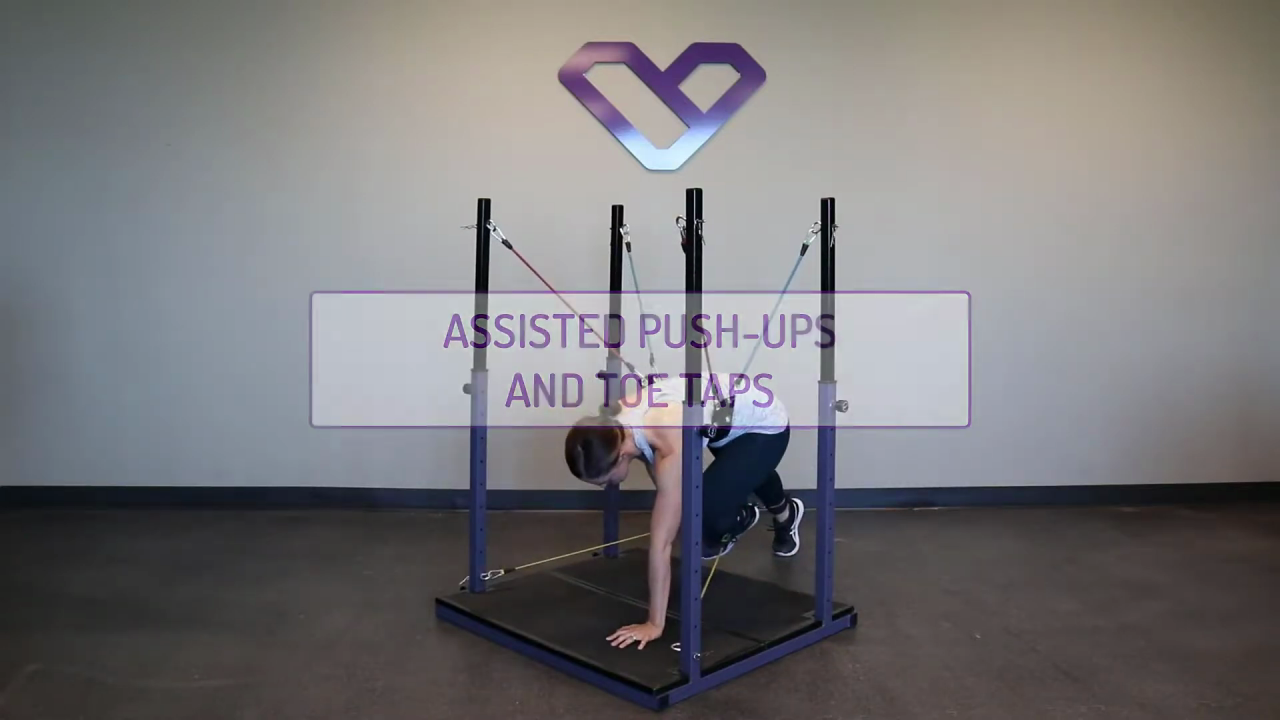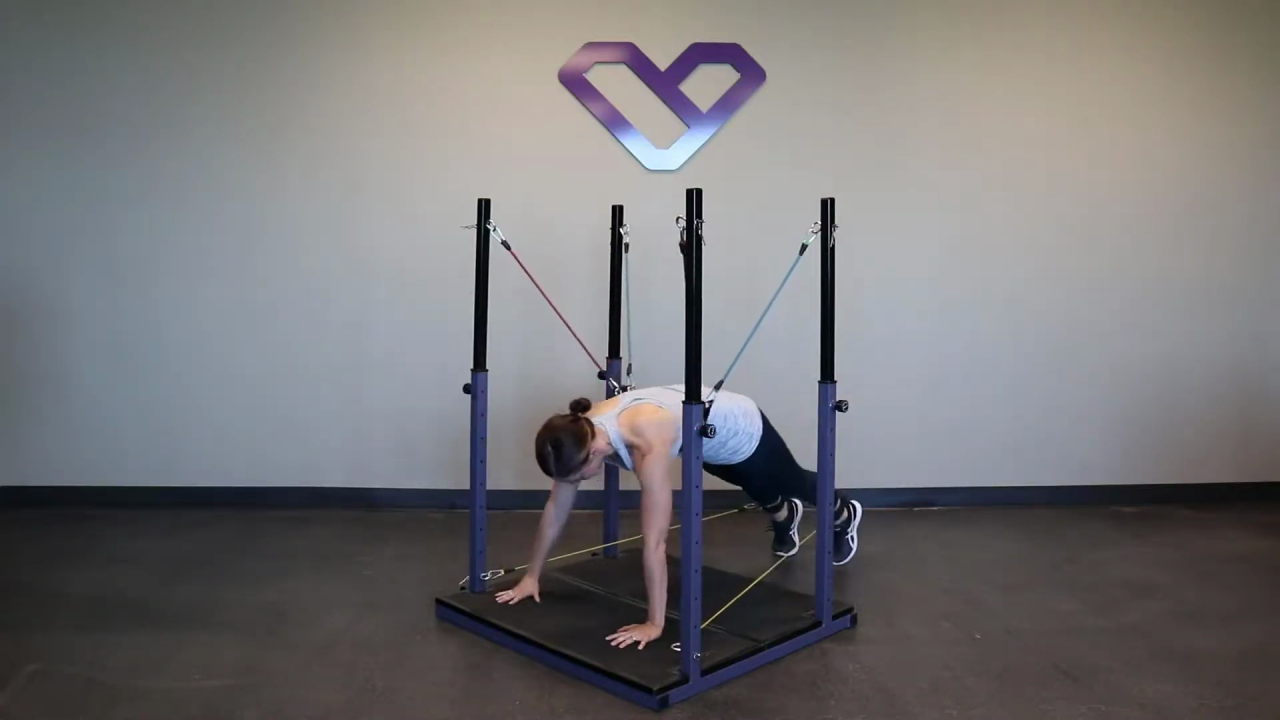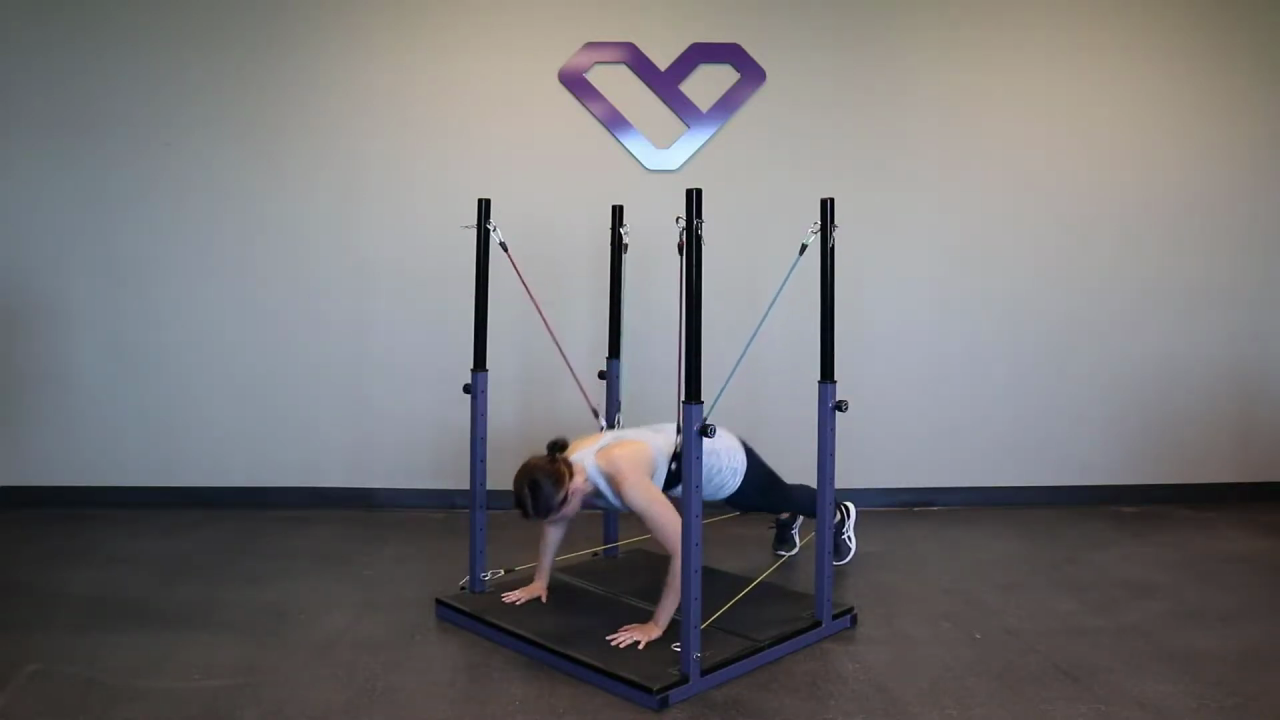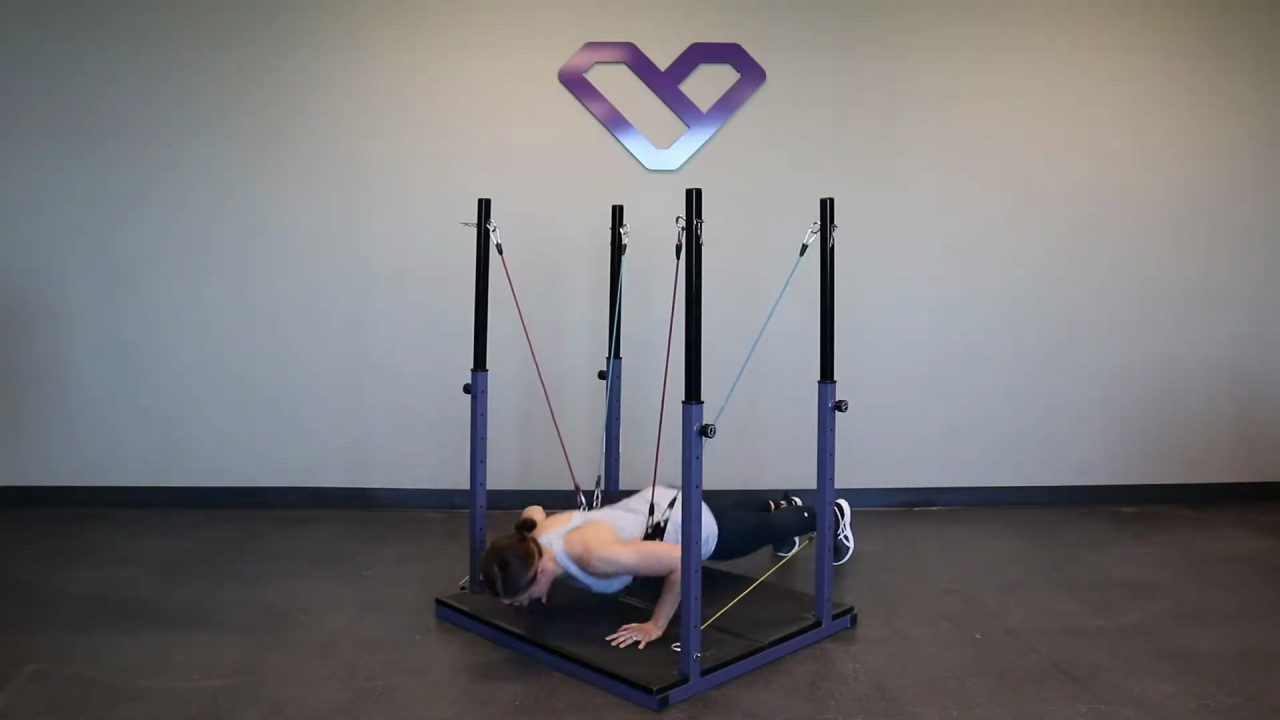
dt=0.7s
person 1, frame 1
left shoulder: (669, 445)
right shoulder: (614, 426)
left elbow: (661, 543)
left wrist: (654, 624)
left hip: (764, 421)
left knee: (706, 513)
right knee: (754, 475)
left ankle: (742, 516)
right ankle: (785, 513)
person 1, frame 2
left shoulder: (647, 444)
right shoulder: (581, 434)
left elbow: (654, 542)
right elbow: (555, 508)
left wrist: (655, 624)
right wrist: (531, 576)
left hip: (739, 429)
right hip: (703, 420)
left knee: (793, 482)
right knee: (753, 484)
left ankle: (844, 514)
right ankle: (785, 515)
person 1, frame 3
left shoulder: (622, 478)
right shoulder: (564, 467)
left elbow: (683, 552)
right elbow: (558, 518)
left wrist: (656, 624)
right wrist: (541, 579)
left hip: (722, 462)
right hip: (677, 451)
left knee: (782, 496)
left ankle: (839, 517)
right ankle: (787, 523)
person 1, frame 4
left shoulder: (593, 555)
right shoulder: (534, 542)
left elbow: (681, 560)
right elbow: (533, 508)
left wrist: (656, 625)
right wrist: (535, 591)
right hip: (649, 507)
left knee: (769, 529)
right knee: (732, 511)
left ankle: (832, 517)
right ankle: (781, 504)
